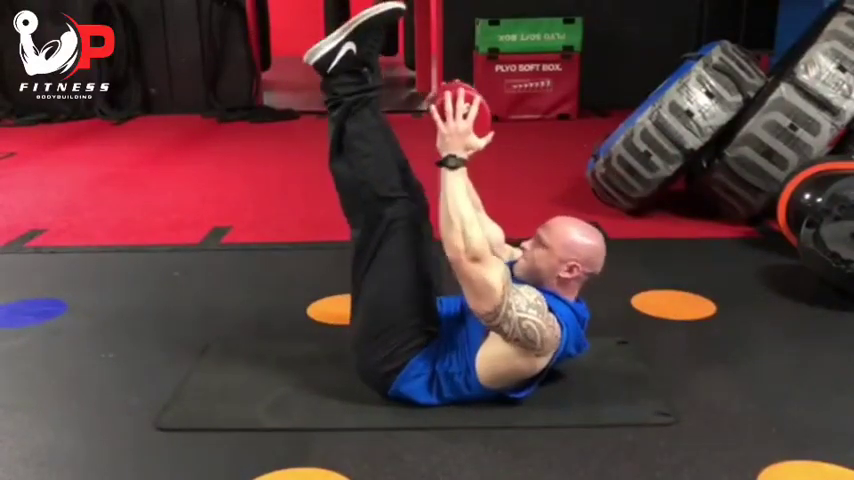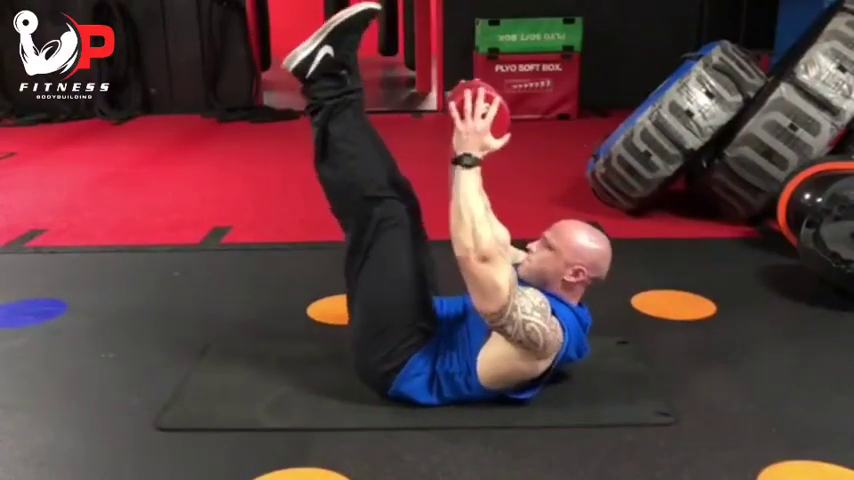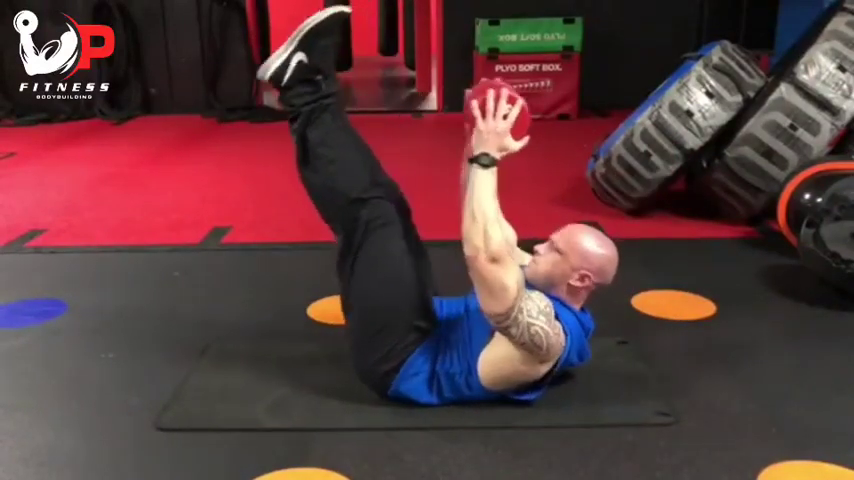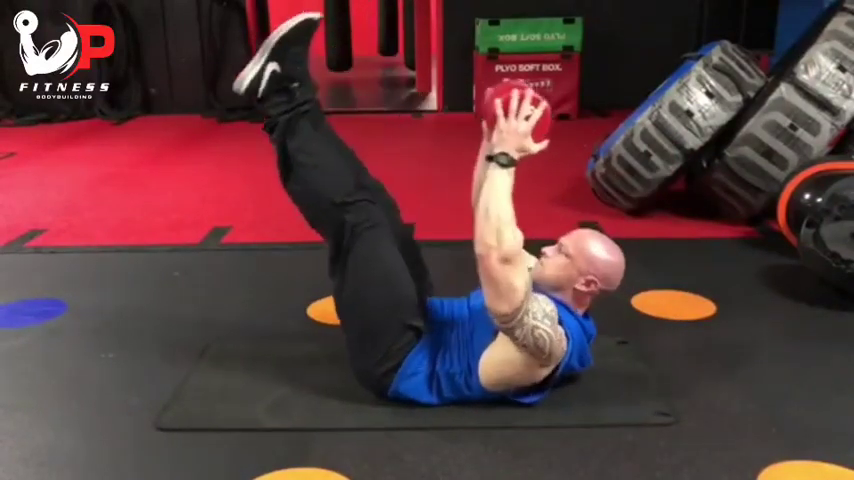
dt=0.1s
person 1, frame 1
left shoulder: (539, 325)
right shoulder: (542, 286)
left elbow: (466, 254)
right elbow: (478, 228)
left wrist: (453, 159)
right wrist: (456, 149)
left hip: (401, 362)
right hip: (431, 330)
left knee: (389, 212)
right knee: (404, 205)
left ankle: (350, 89)
person 1, frame 2
left shoulder: (541, 329)
right shoulder: (542, 288)
left elbow: (474, 255)
right elbow: (484, 227)
left wrist: (468, 159)
right wrist: (470, 153)
left hip: (401, 362)
right hip: (428, 331)
left knee: (380, 212)
right knee: (396, 205)
left ankle: (332, 88)
person 1, frame 3
left shoulder: (545, 331)
right shoulder: (546, 292)
left elbow: (484, 255)
right elbow: (487, 224)
left wrist: (485, 159)
right wrist: (479, 145)
left hip: (401, 360)
right hip: (426, 328)
left knee: (369, 216)
right knee: (385, 206)
left ankle: (307, 99)
right ankle: (308, 91)
person 1, frame 4
left shoulder: (547, 336)
right shoulder: (546, 294)
left elbow: (494, 253)
right elbow: (498, 233)
left wrist: (504, 158)
right wrist: (494, 146)
left hip: (400, 361)
right hip: (425, 329)
left knee: (356, 219)
right knee: (373, 209)
left ankle: (285, 105)
right ankle: (289, 99)
